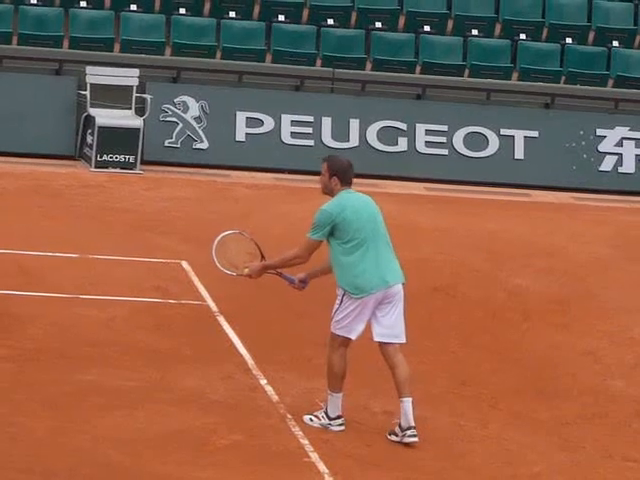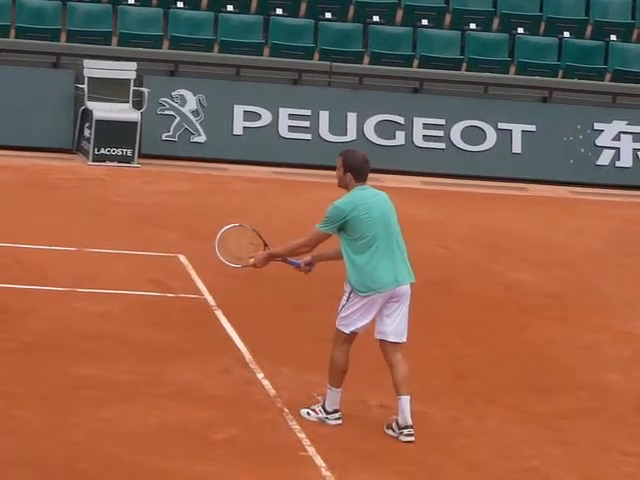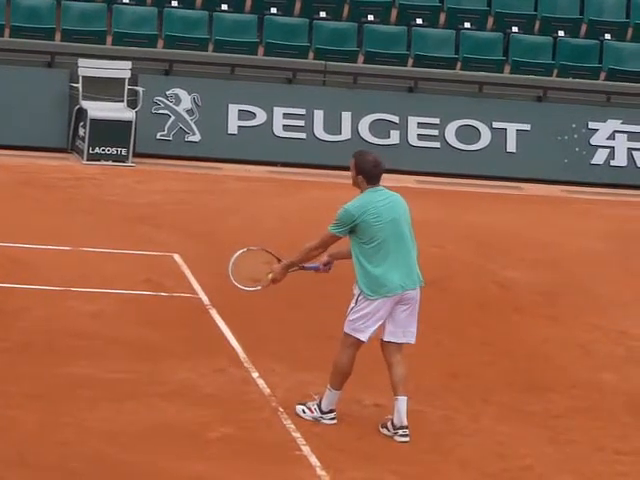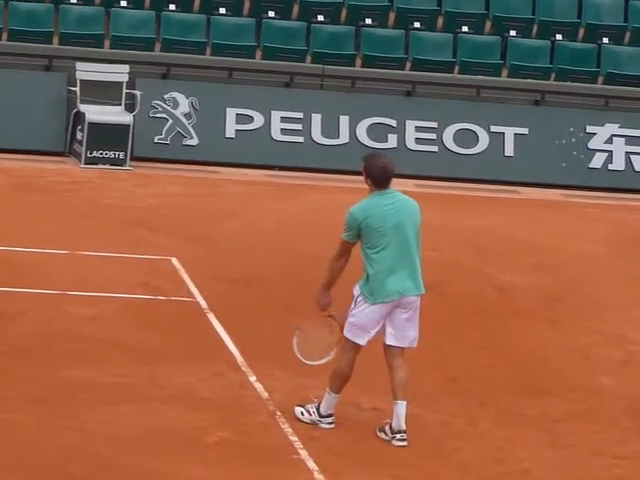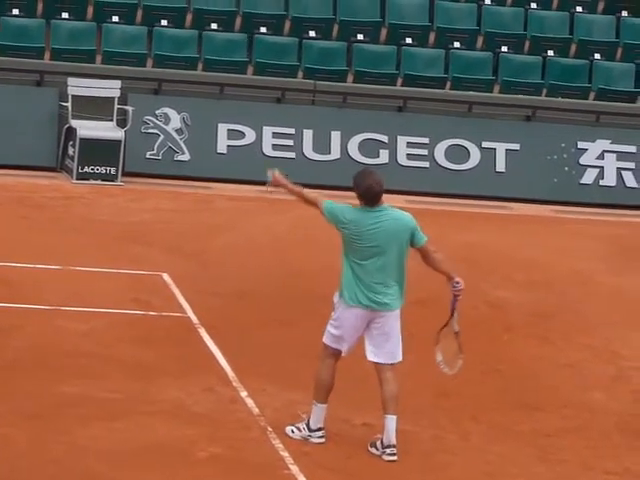
dt=1s
person 1, frame 1
left shoulder: (330, 211)
right shoulder: (367, 201)
left elbow: (301, 255)
left wrist: (263, 266)
right wrist: (310, 276)
left hip: (360, 288)
right hip: (391, 283)
left knee: (338, 345)
right knee: (393, 351)
left ankle: (333, 414)
right ankle: (407, 423)
person 1, frame 2
left shoulder: (343, 206)
right shoulder: (383, 198)
left elbow: (307, 243)
left wrist: (269, 255)
right wrist: (316, 259)
left hip: (368, 286)
right hip: (400, 282)
left knee: (342, 341)
right knee: (393, 350)
left ankle: (331, 408)
right ankle: (404, 422)
person 1, frame 3
left shoulder: (354, 210)
right shoulder: (399, 200)
left elbow: (318, 246)
left wrist: (285, 266)
right wrist: (335, 257)
left hip: (377, 289)
right hip: (409, 286)
left knee: (349, 345)
right knee: (393, 351)
left ankle: (326, 408)
right ankle: (400, 422)
person 1, frame 4
left shoulder: (359, 212)
right shoulder: (412, 205)
left elbow: (341, 257)
left wrist: (325, 290)
left hip: (377, 292)
right hip: (410, 290)
left knee: (348, 349)
right knee: (396, 355)
left ankle: (324, 412)
right ankle: (398, 426)
person 1, frame 5
left shoulder: (346, 217)
right shoulder: (405, 221)
left elbow: (314, 200)
right elbow: (430, 255)
left wrist: (283, 183)
right wrist: (452, 278)
left hip: (353, 303)
right hip: (388, 305)
left knee: (328, 357)
right knee: (387, 370)
left ankle: (315, 426)
right ankle: (389, 442)
